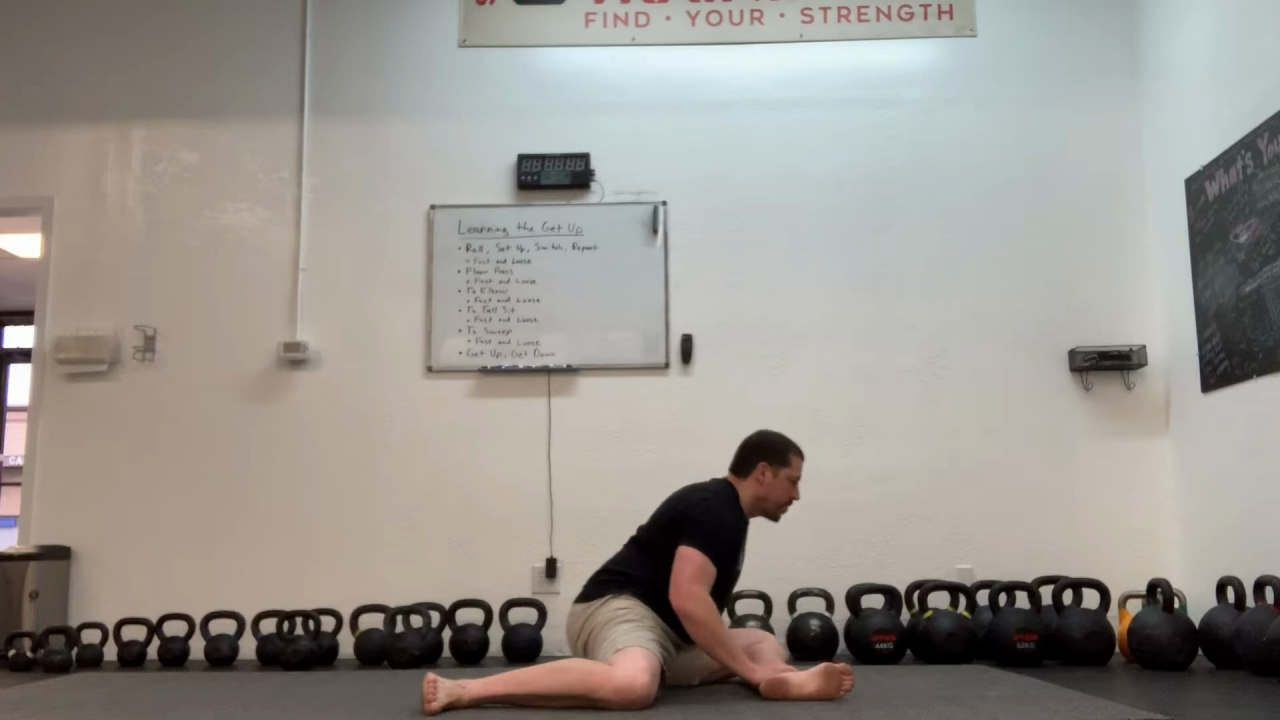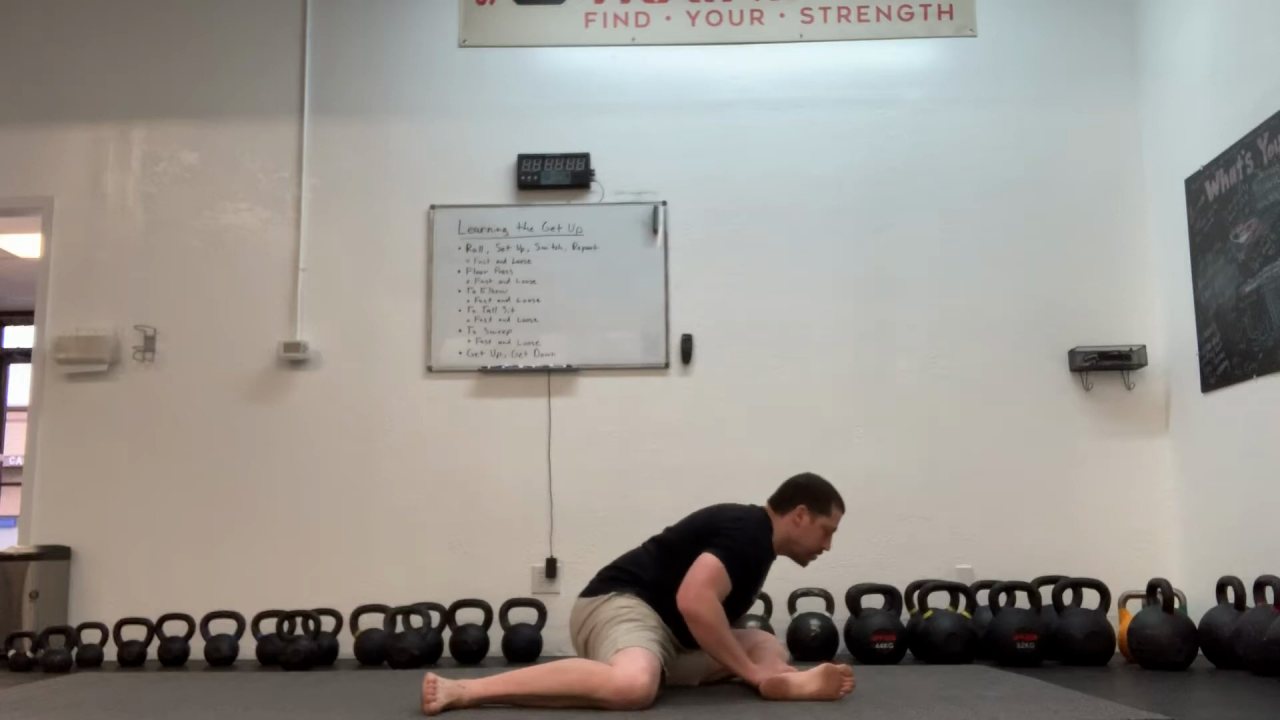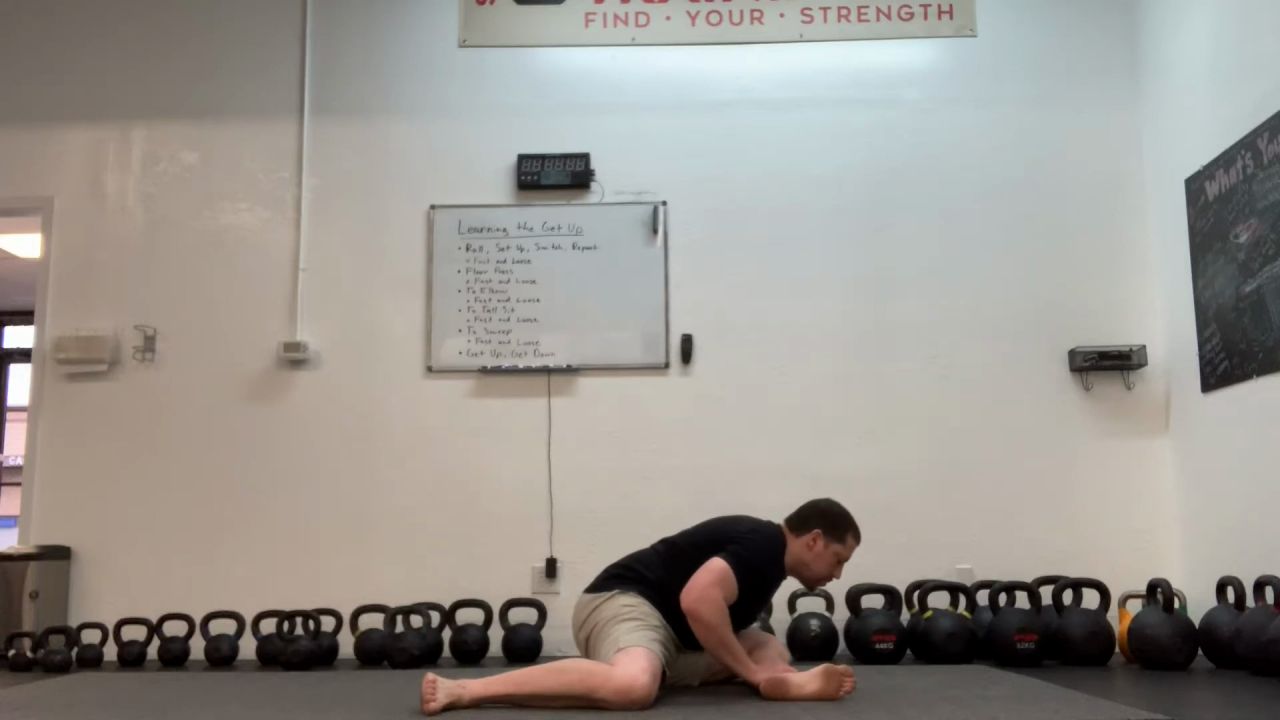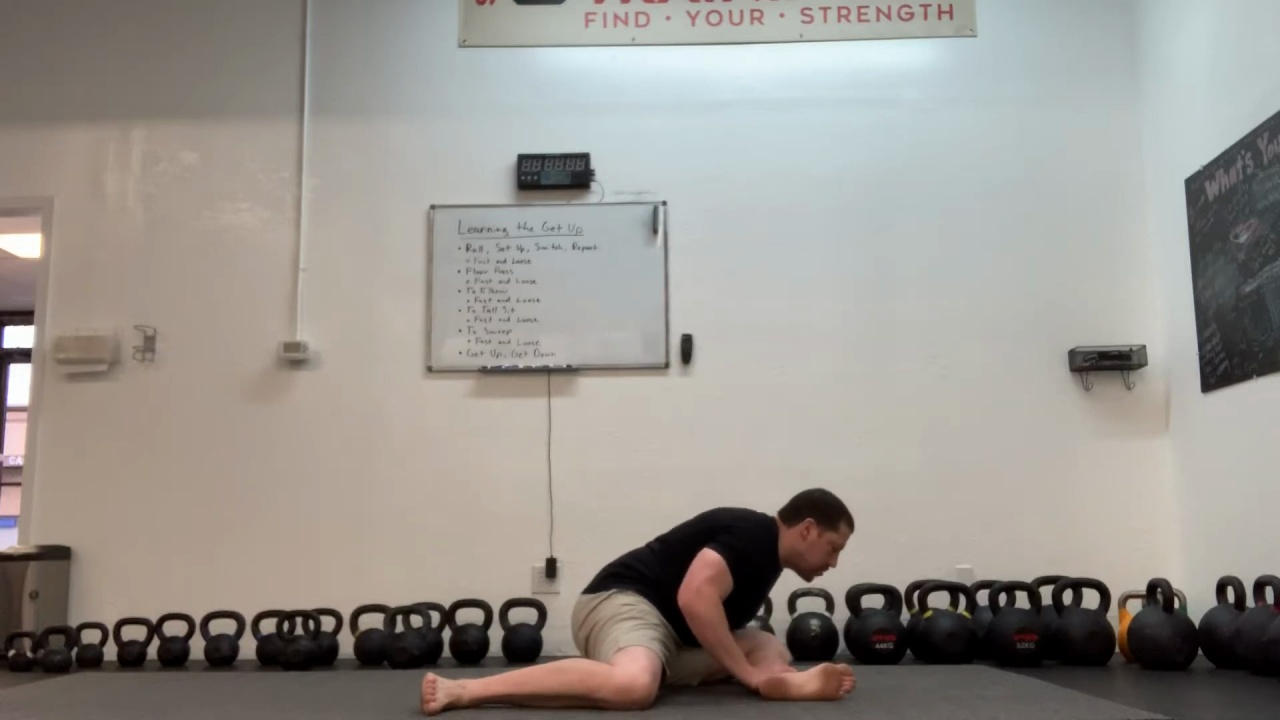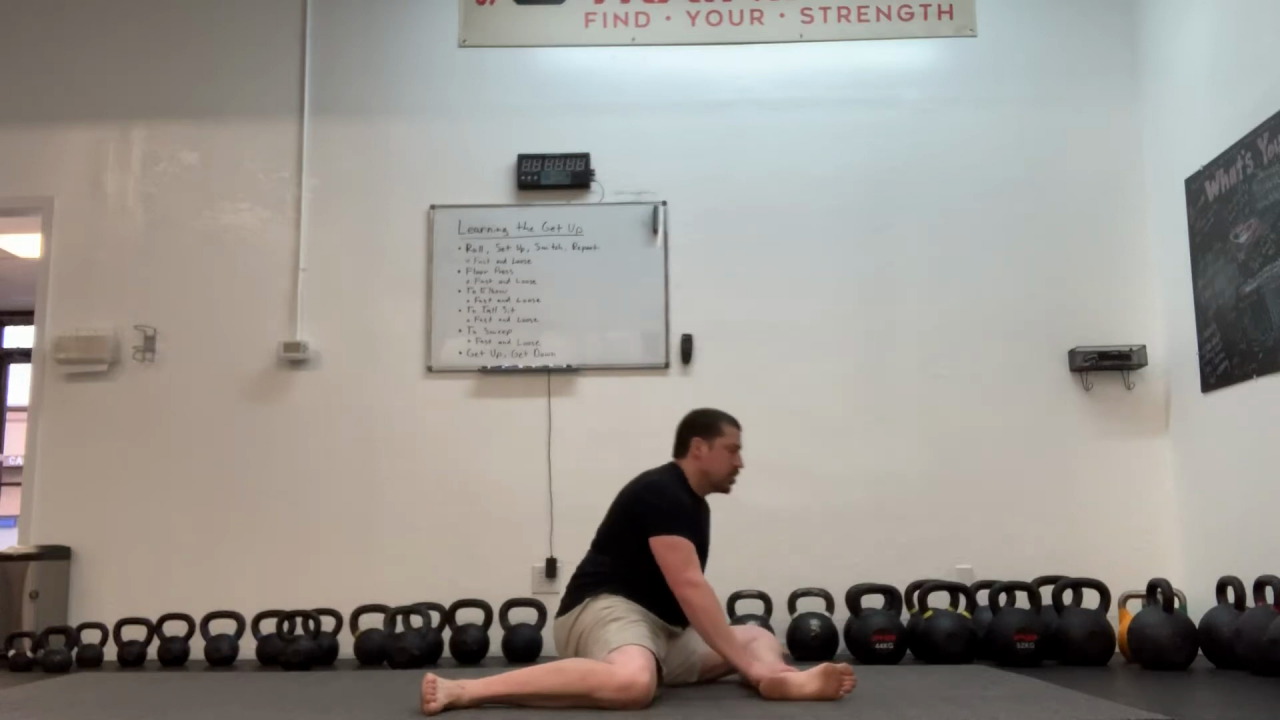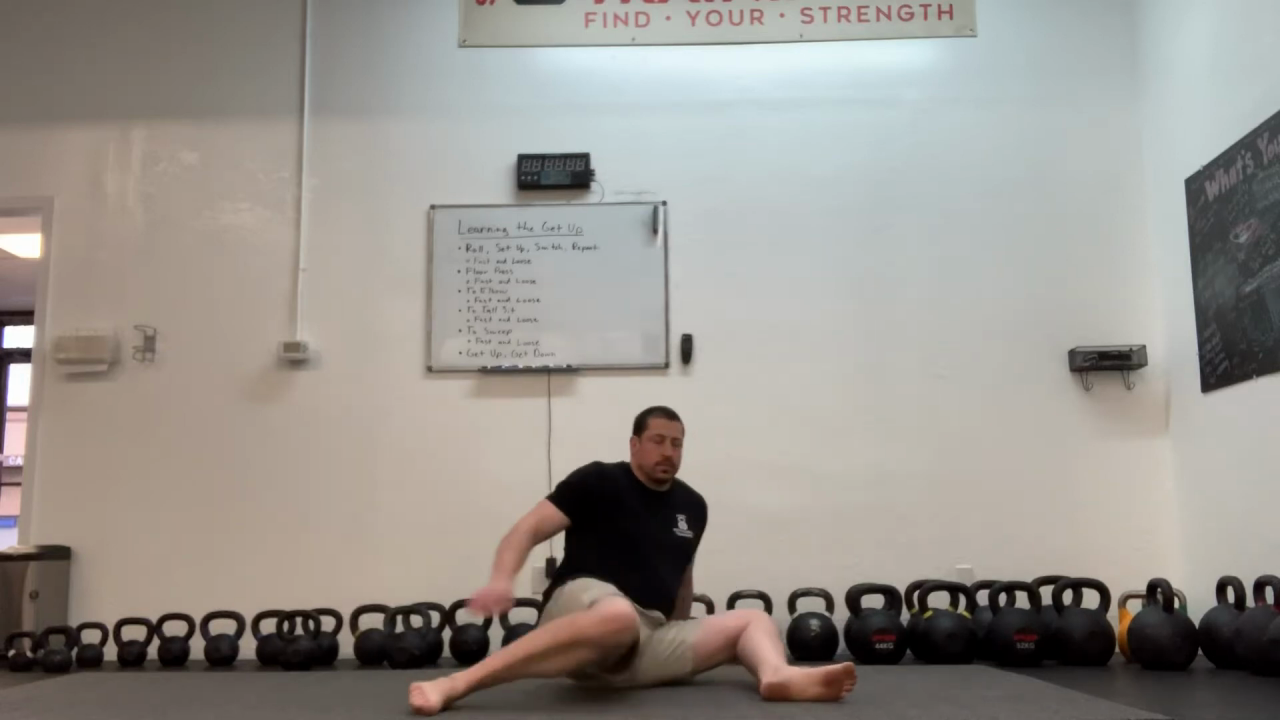
dt=0.7s
person 1, frame 1
left shoulder: (725, 510)
right shoulder: (714, 509)
left elbow: (695, 605)
right elbow: (687, 599)
left wrist: (762, 666)
right wrist: (752, 672)
right hip: (616, 609)
left knee: (766, 643)
right knee: (632, 685)
right ankle: (462, 690)
person 1, frame 2
left shoulder: (754, 538)
right shoulder: (748, 532)
right elbow: (694, 601)
left wrist: (764, 669)
right wrist: (752, 673)
right hip: (619, 604)
left knee: (769, 647)
right knee: (632, 685)
right ankle: (463, 690)
person 1, frame 3
left shoulder: (766, 553)
right shoulder: (763, 544)
right elbow: (697, 599)
left wrist: (770, 670)
right wrist: (753, 672)
right hip: (623, 602)
left knee: (772, 648)
right knee: (632, 685)
right ankle: (463, 689)
person 1, frame 4
left shoulder: (767, 554)
right shoulder: (751, 534)
right elbow: (695, 598)
right wrist: (749, 672)
right hip: (623, 602)
left knee: (771, 649)
right knee: (632, 685)
right ankle: (462, 690)
person 1, frame 5
left shoulder: (693, 502)
right shoulder: (662, 493)
left elbow: (686, 592)
right elbow: (688, 587)
right wrist: (748, 666)
right hip: (605, 610)
left knee: (760, 638)
right knee: (632, 683)
left ankle: (784, 681)
right ankle: (462, 690)
person 1, frame 6
left shoulder: (691, 506)
right shoulder: (599, 482)
right elbow: (527, 532)
left wrist: (686, 647)
right wrist: (503, 578)
left hip: (650, 637)
right hip: (586, 613)
left knee: (754, 618)
right knee: (618, 616)
left ankle: (779, 676)
